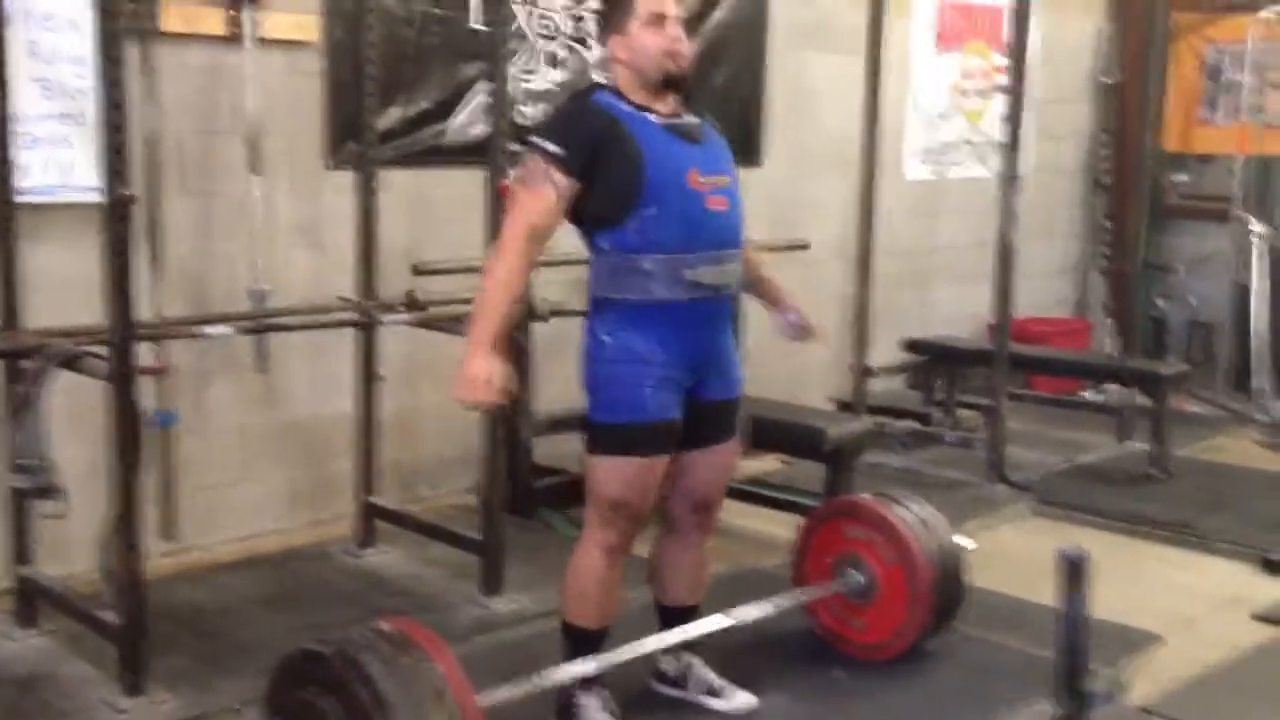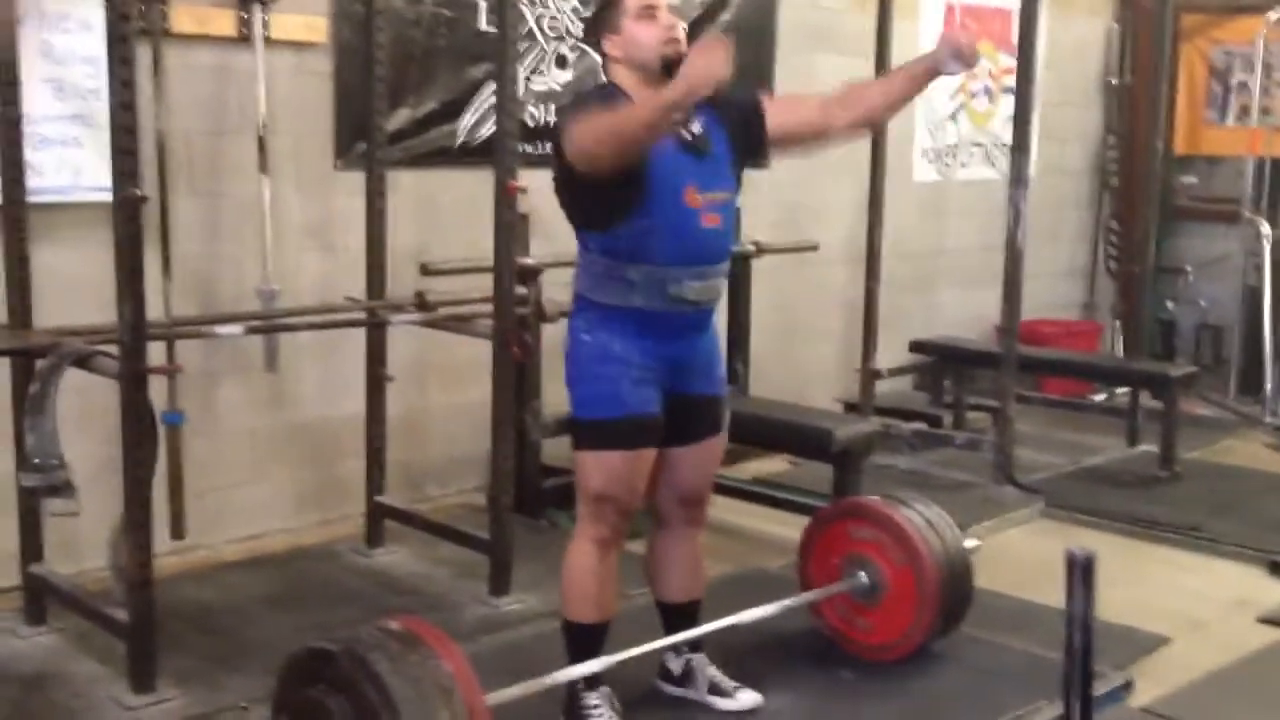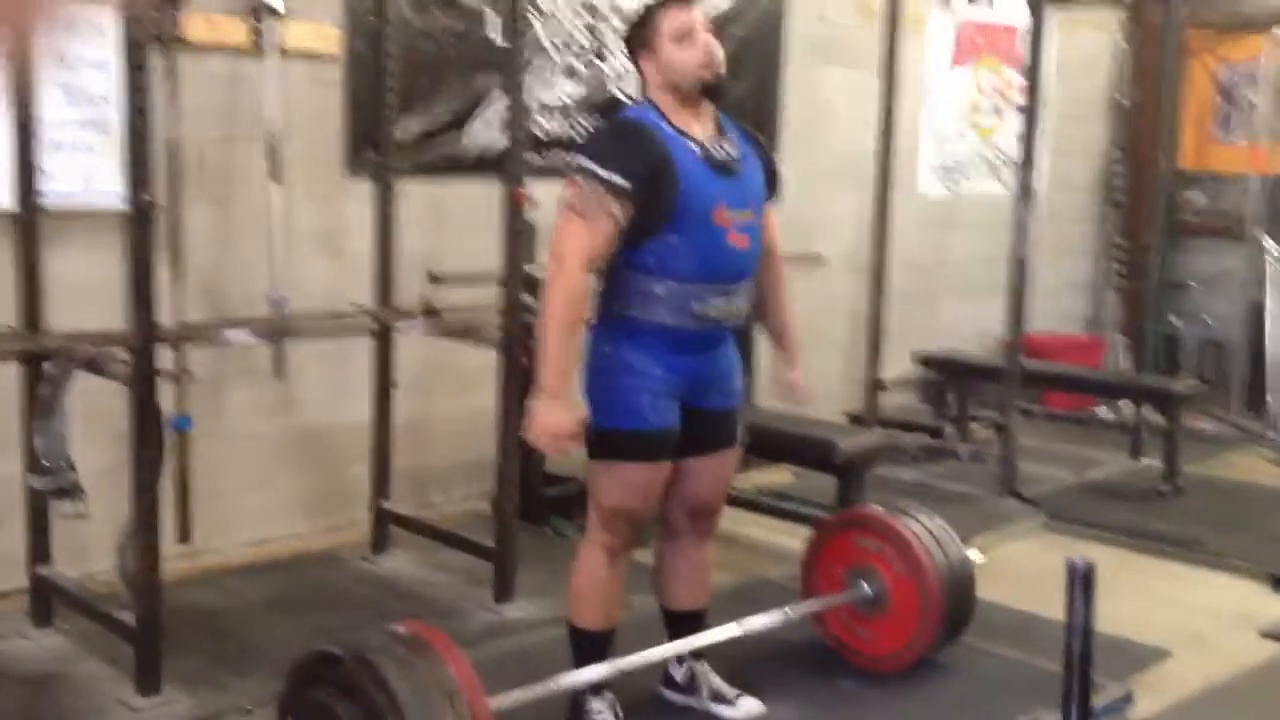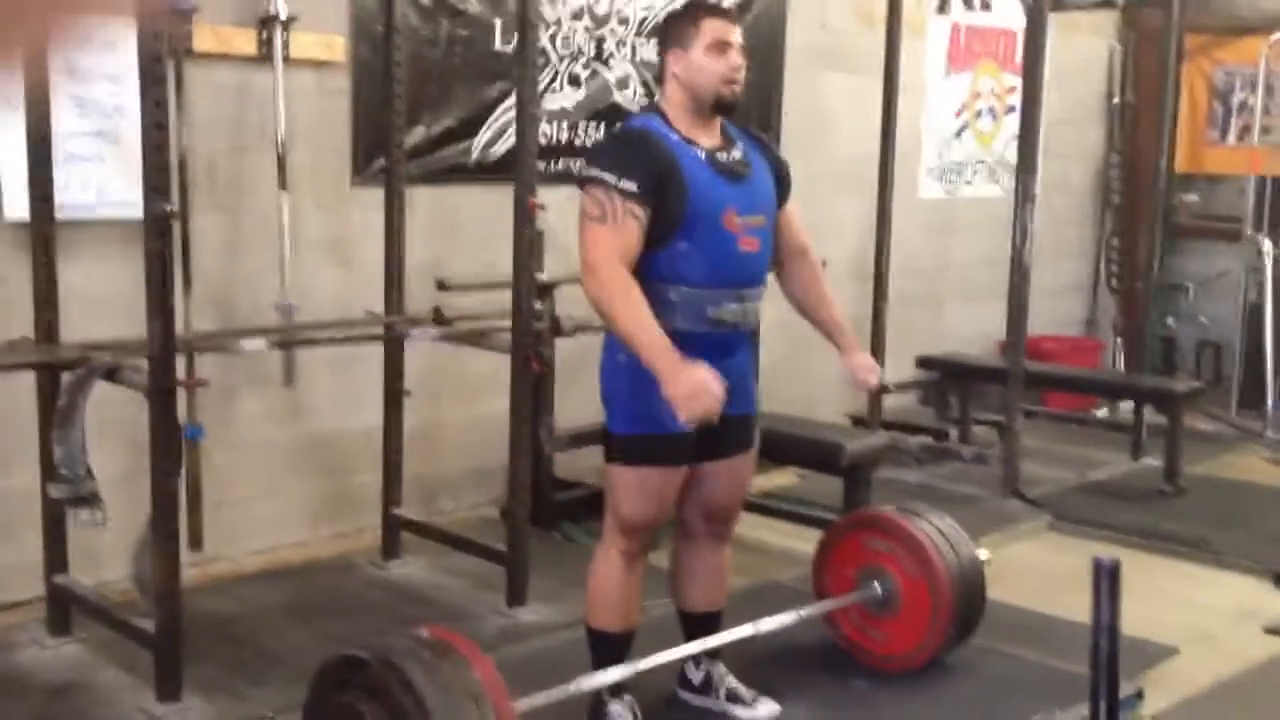
dt=0.5s
person 1, frame 1
left shoulder: (702, 128)
right shoulder: (588, 124)
right elbow: (522, 235)
left wrist: (779, 302)
right wrist: (483, 346)
left hip: (715, 346)
right hip: (637, 347)
left knee: (696, 514)
right knee: (615, 524)
left ankle: (678, 660)
person 1, frame 2
left shoulder: (724, 114)
right shoulder: (595, 114)
left elbow: (833, 112)
right elbow: (612, 139)
left wrist: (928, 67)
right wrist: (682, 90)
left hip: (694, 340)
right hip: (617, 342)
left knee: (685, 507)
right knee: (605, 518)
left ankle: (682, 659)
person 1, frame 3
left shoulder: (749, 149)
right shoulder: (626, 146)
left elbow: (763, 258)
right elbow: (569, 269)
left wrist: (786, 351)
right wrist: (551, 391)
left hip: (717, 360)
right hip: (642, 361)
left knee: (697, 520)
right knee: (617, 529)
person 1, frame 4
left shoulder: (759, 156)
right shoulder: (632, 153)
left elbow: (795, 259)
right elbow: (605, 271)
left wrist: (849, 346)
right wrist: (672, 368)
left hip: (733, 366)
right hip: (658, 371)
left knee: (712, 523)
right knee: (631, 531)
